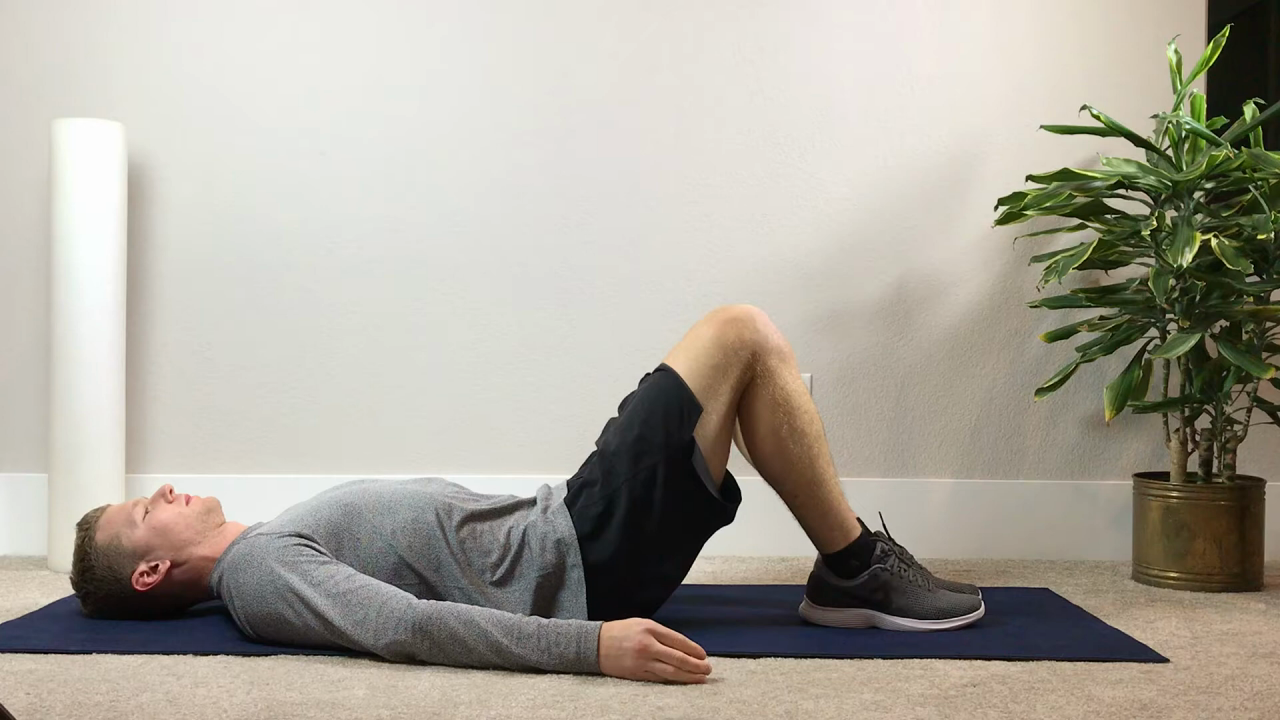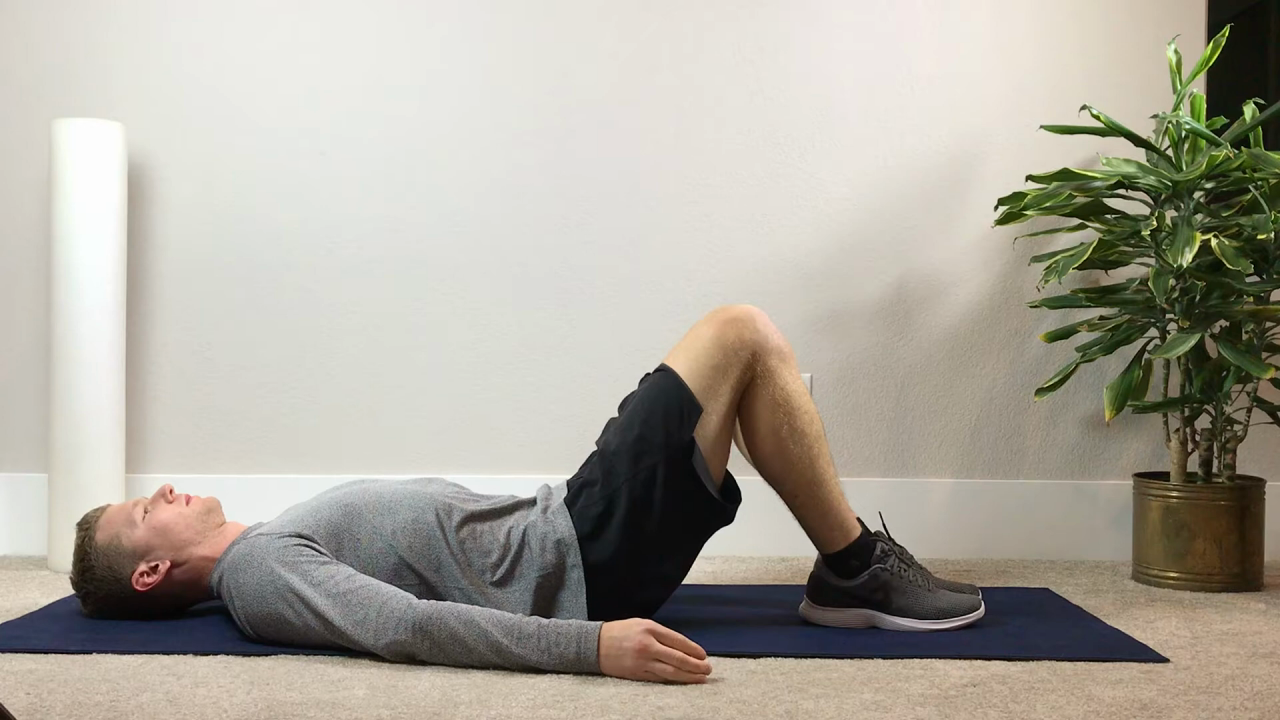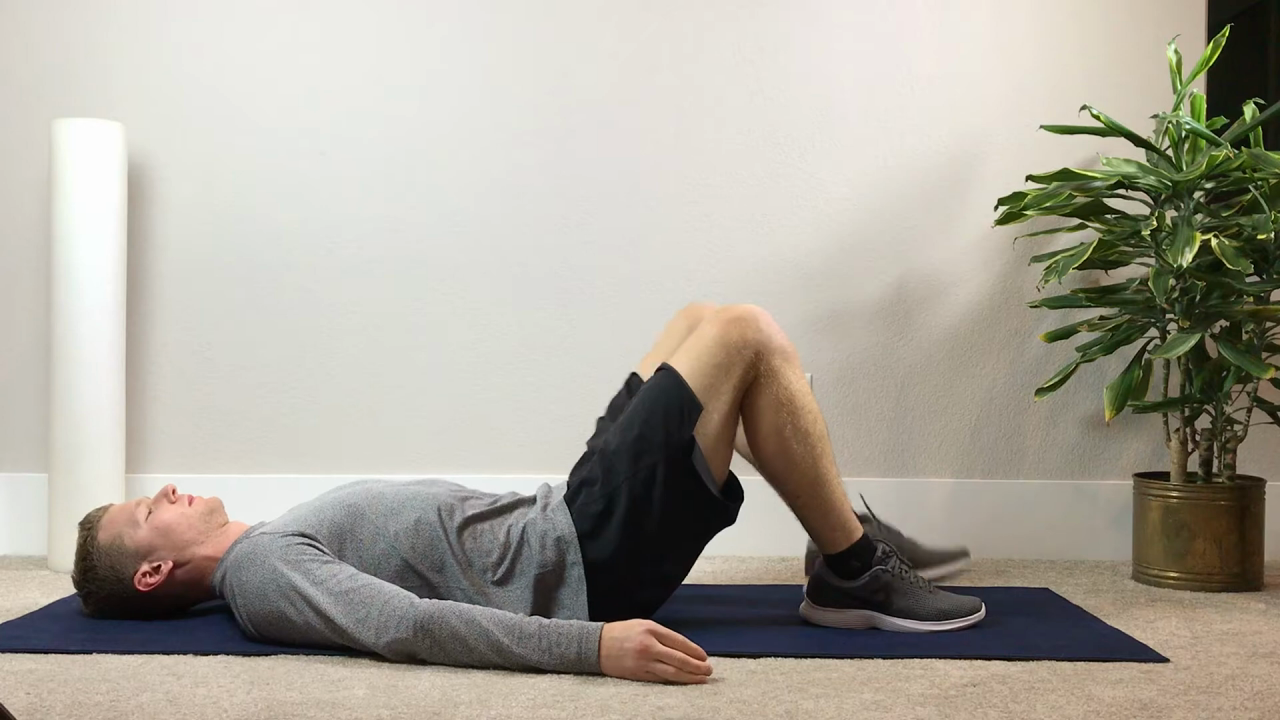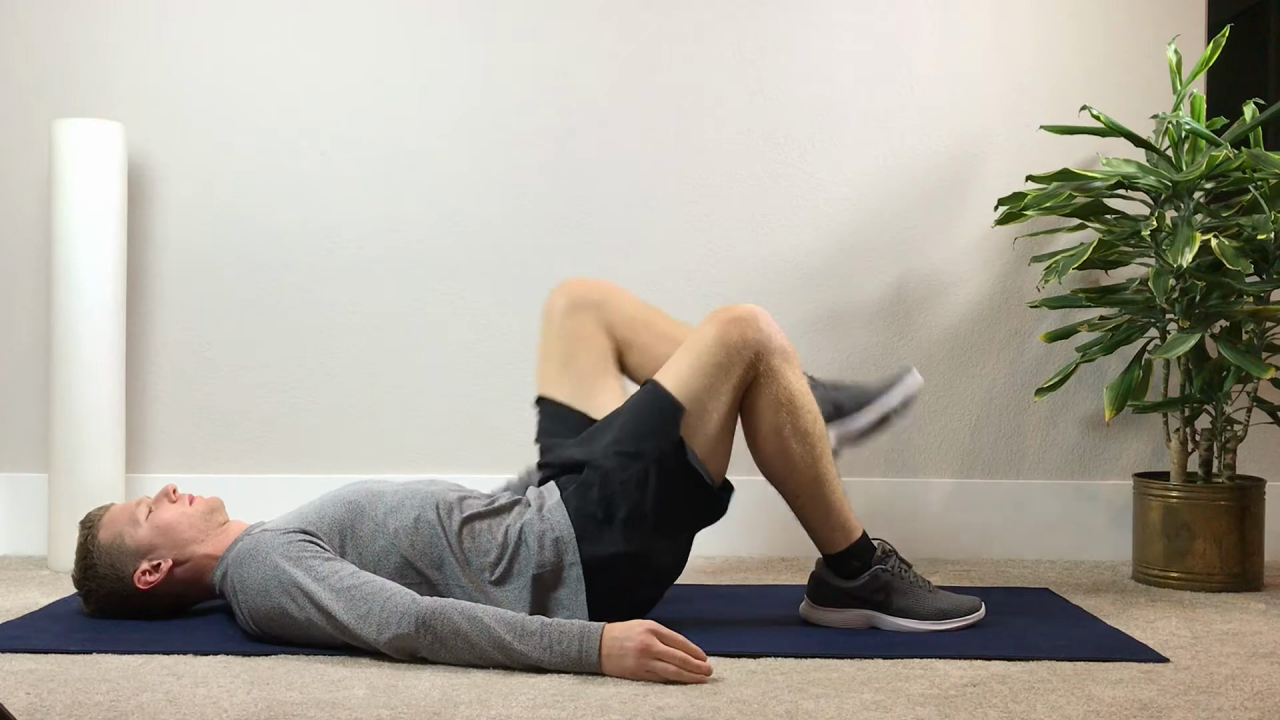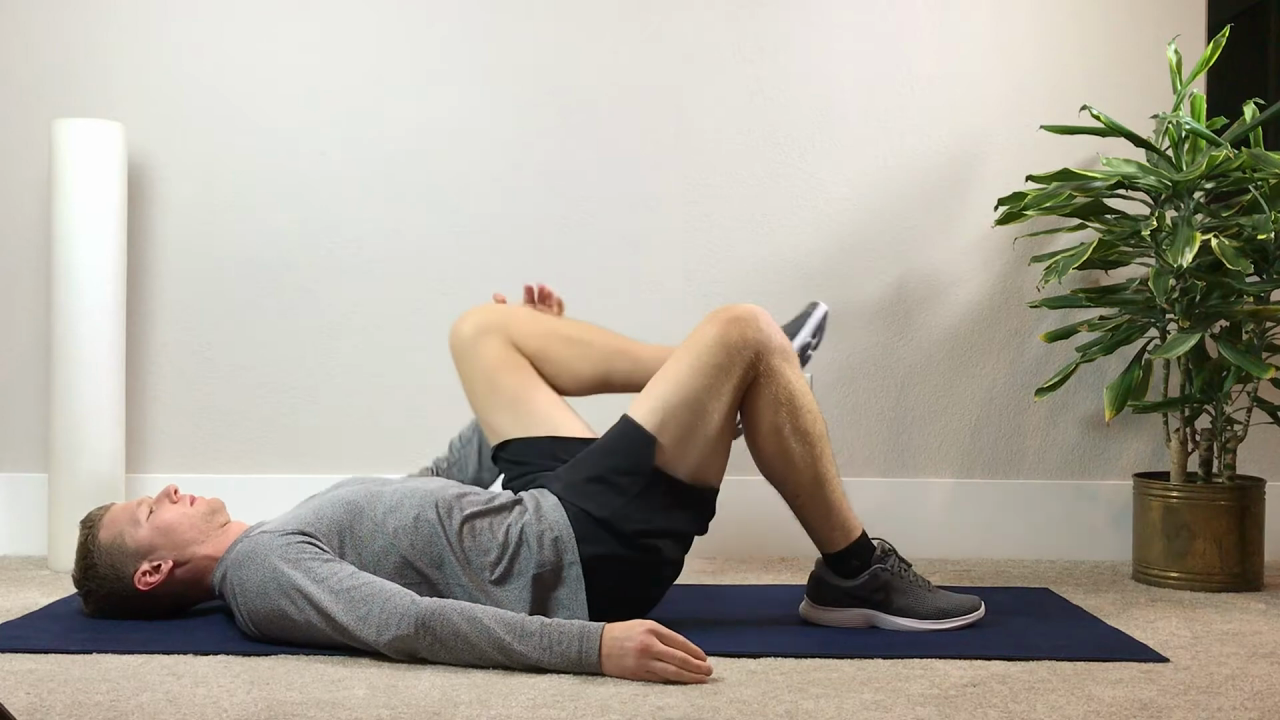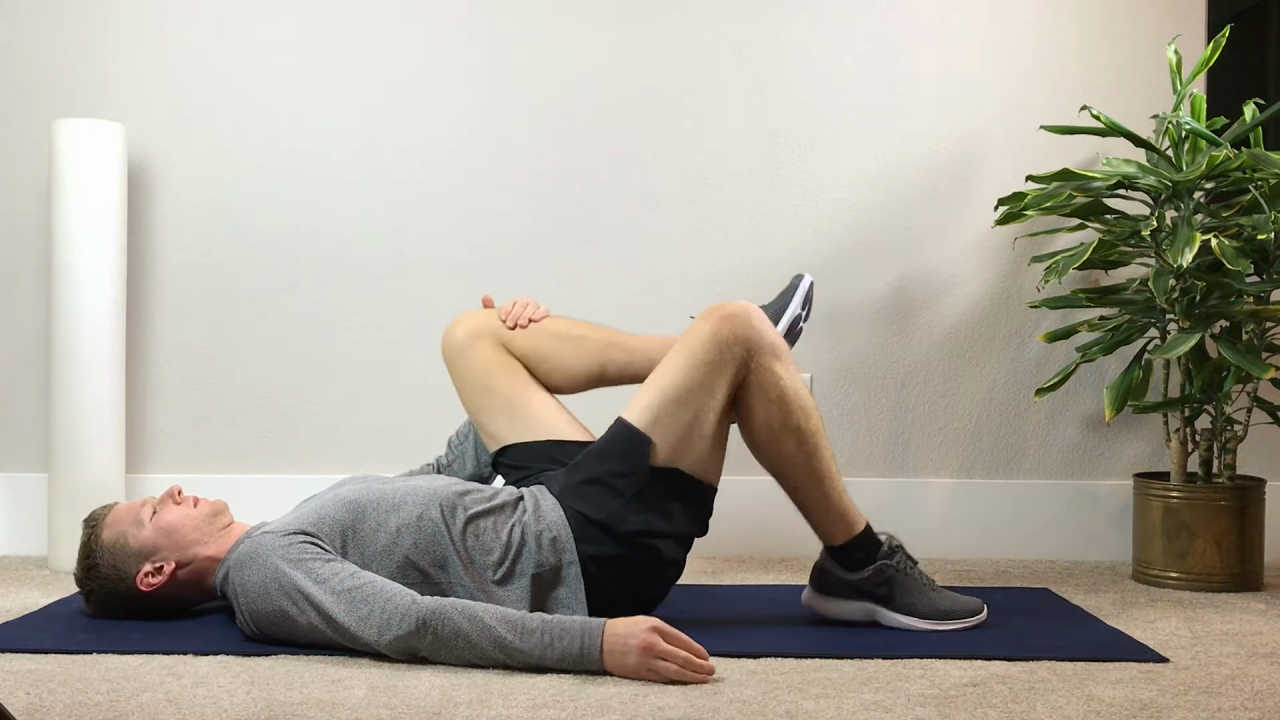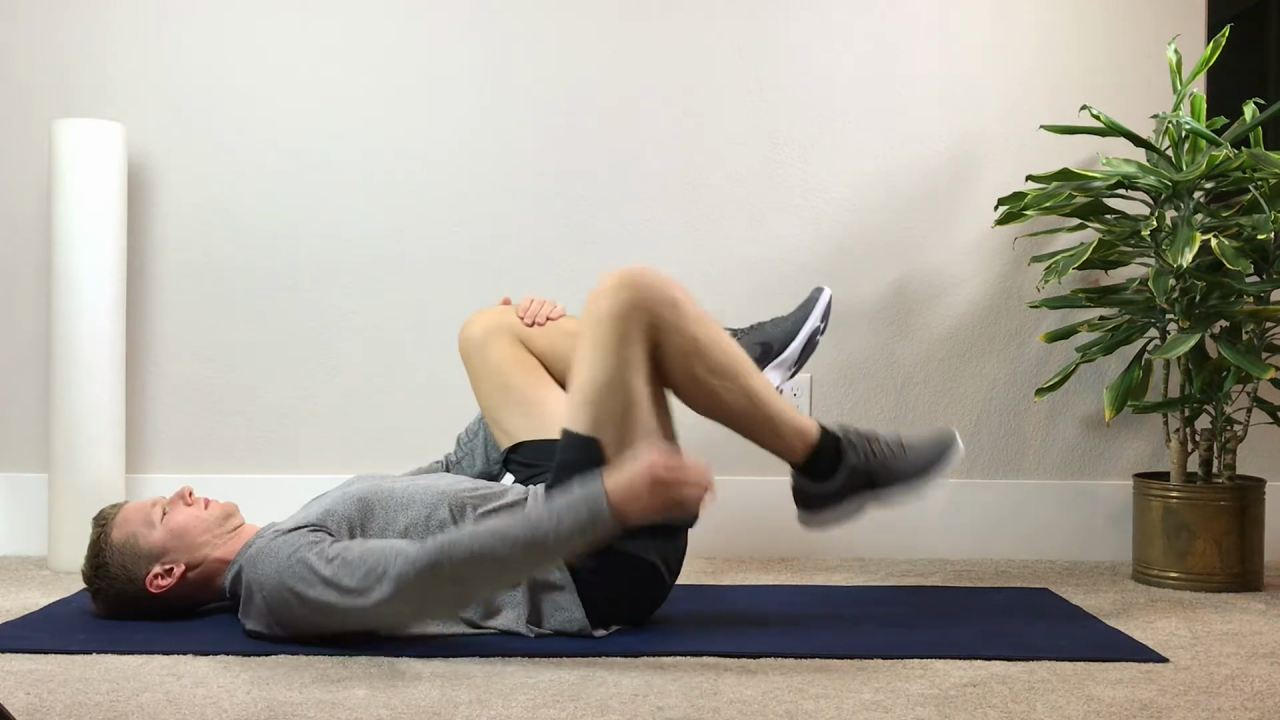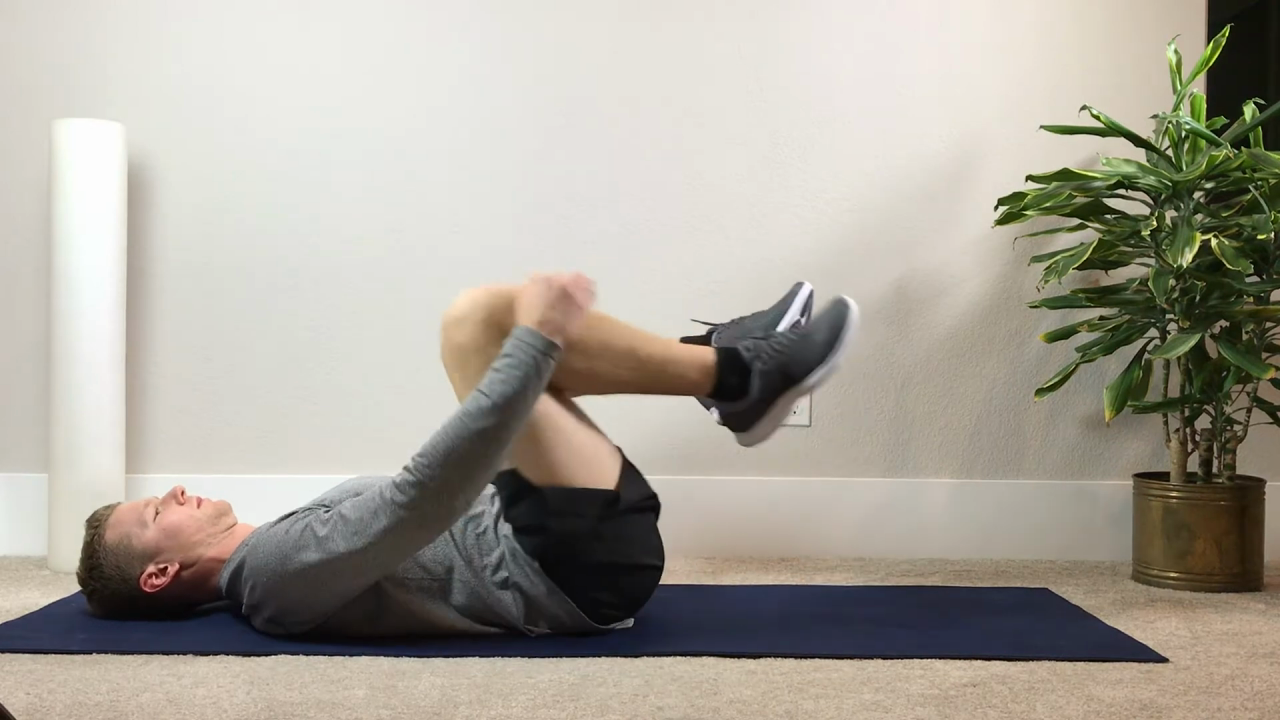
dt=0.3s
person 1, frame 1
left shoulder: (280, 544)
right shoulder: (260, 574)
right elbow: (405, 626)
right wrist: (590, 644)
left hip: (561, 527)
right hip: (586, 560)
left knee: (733, 345)
right knee: (741, 333)
left ankle: (853, 560)
right ankle: (857, 574)
person 1, frame 2
left shoulder: (279, 544)
right shoulder: (262, 573)
right elbow: (405, 627)
right wrist: (591, 644)
left hip: (559, 524)
right hip: (585, 559)
left knee: (735, 351)
right knee: (742, 334)
left ankle: (855, 558)
right ankle: (853, 573)
person 1, frame 3
left shoulder: (280, 546)
right shoulder: (262, 574)
right elbow: (406, 627)
right wrist: (591, 644)
left hip: (558, 523)
right hip: (585, 559)
left knee: (708, 326)
right knee: (745, 333)
left ankle: (848, 543)
right ankle: (857, 579)
person 1, frame 4
left shoulder: (281, 545)
right shoulder: (264, 573)
right elbow: (407, 625)
left wrist: (540, 480)
right wrist: (593, 643)
left hip: (553, 511)
right hip: (585, 556)
left knee: (583, 302)
right knee: (743, 332)
left ankle: (810, 414)
right ankle: (854, 575)
person 1, frame 5
left shoulder: (291, 534)
right shoulder: (264, 575)
left elbow: (443, 485)
right elbow: (406, 626)
left wrist: (525, 344)
right wrist: (592, 645)
left hip: (549, 513)
right hip: (587, 553)
left knee: (484, 327)
right knee: (742, 331)
left ankle: (736, 389)
right ankle: (853, 575)
person 1, frame 6
left shoulder: (288, 539)
right shoulder: (263, 574)
left elbow: (443, 483)
right elbow: (409, 626)
left wrist: (515, 357)
right wrist: (596, 641)
left hip: (548, 508)
right hip: (589, 553)
left knee: (473, 335)
right knee: (734, 329)
left ankle: (727, 381)
right ankle: (858, 565)
person 1, frame 7
left shoulder: (291, 544)
right shoulder: (279, 580)
left elbow: (438, 492)
right elbow: (431, 570)
left wrist: (551, 364)
right wrist: (604, 498)
left hip: (558, 524)
right hip: (597, 571)
left knee: (489, 328)
right knee: (632, 292)
left ankle: (730, 365)
right ankle: (826, 463)
person 1, frame 8
left shoulder: (283, 546)
right shoulder: (278, 570)
left elbow: (438, 483)
right elbow: (421, 499)
left wrist: (514, 354)
right wrist: (530, 348)
left hip: (528, 539)
right hip: (585, 566)
left knee: (478, 335)
right knee: (479, 319)
left ankle: (711, 360)
right ankle: (738, 381)
